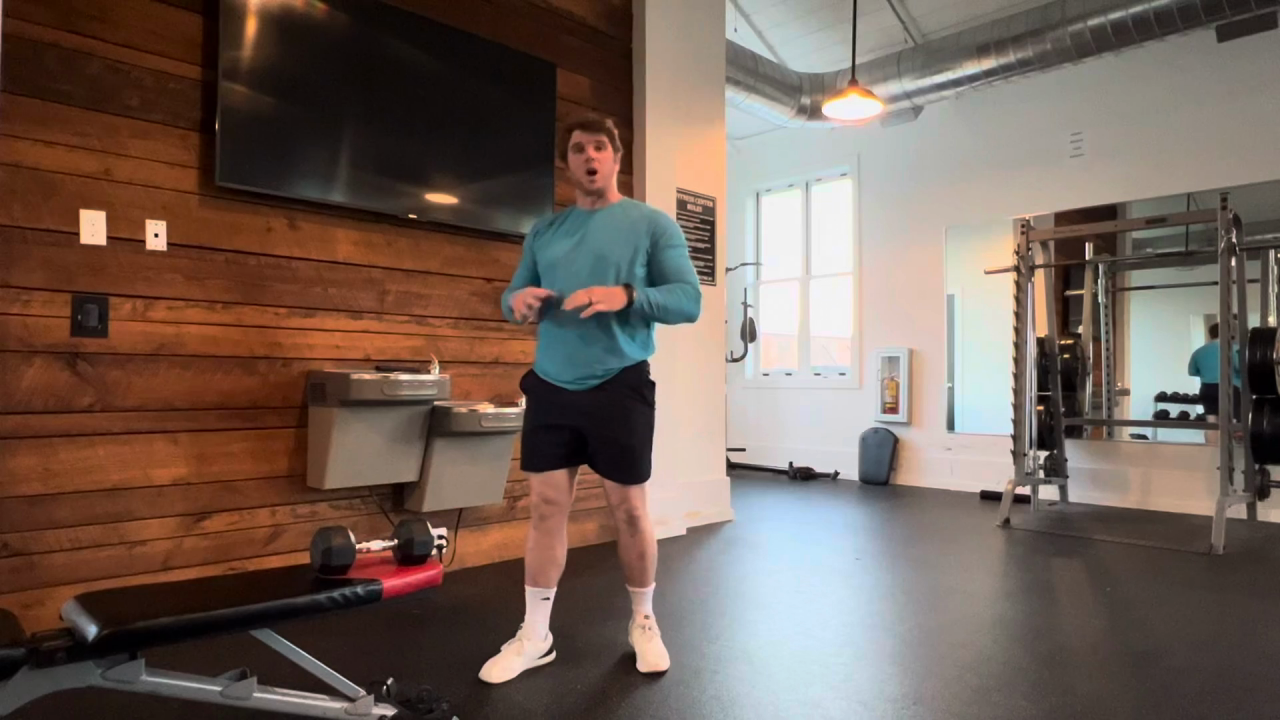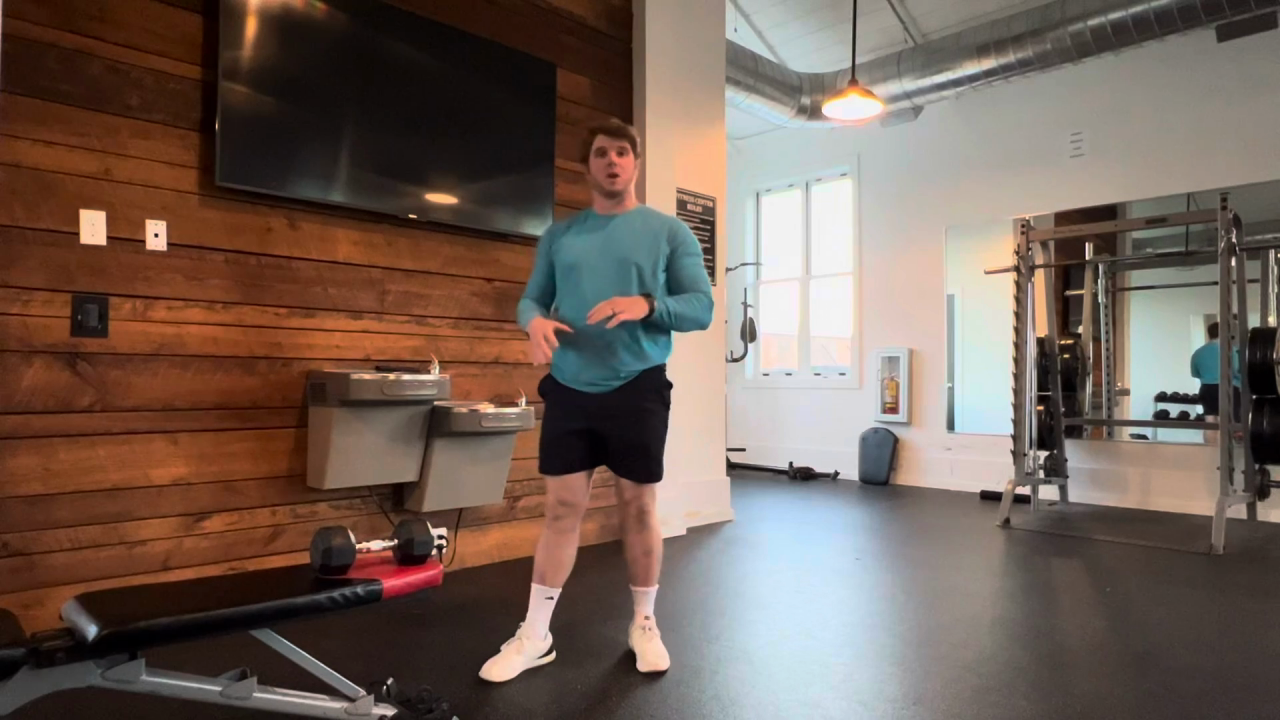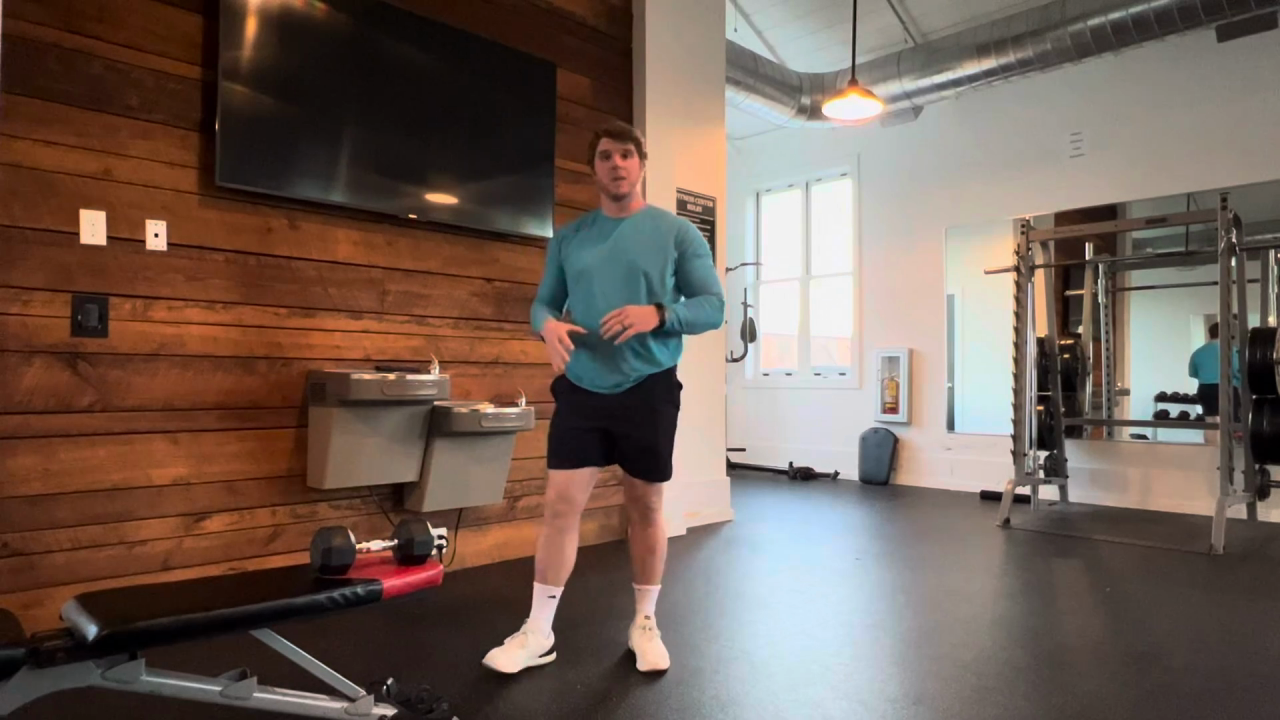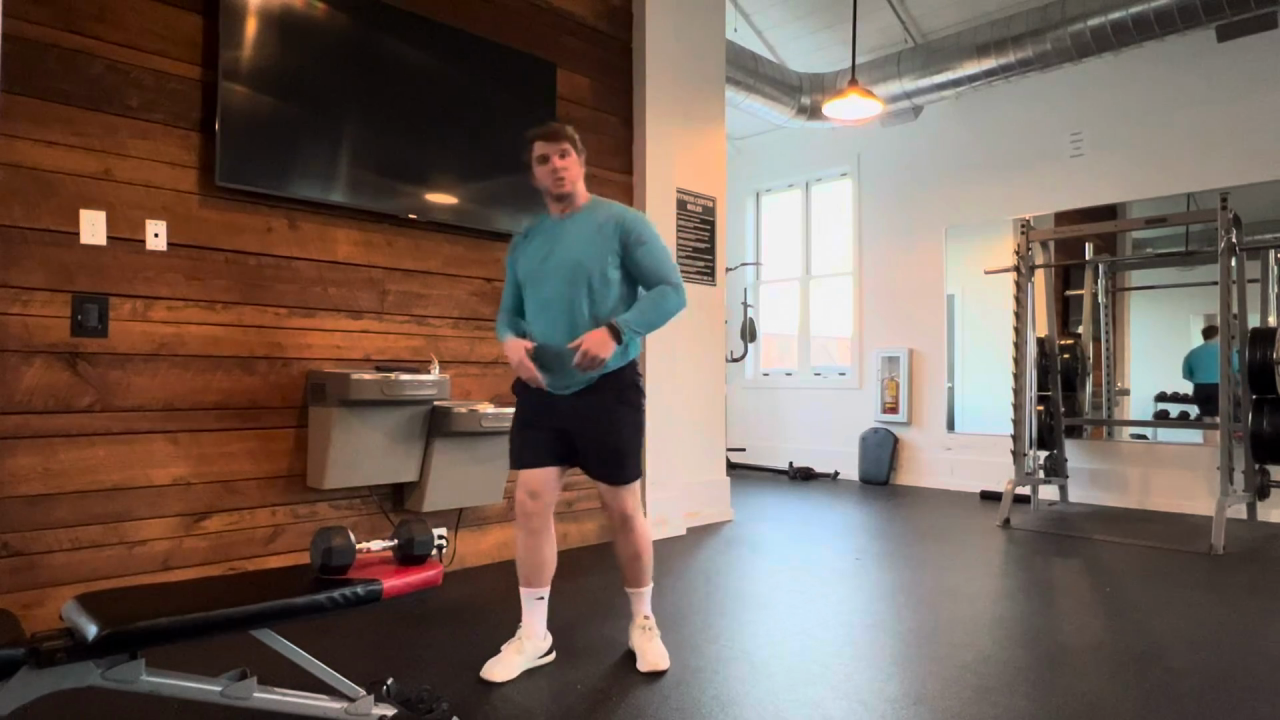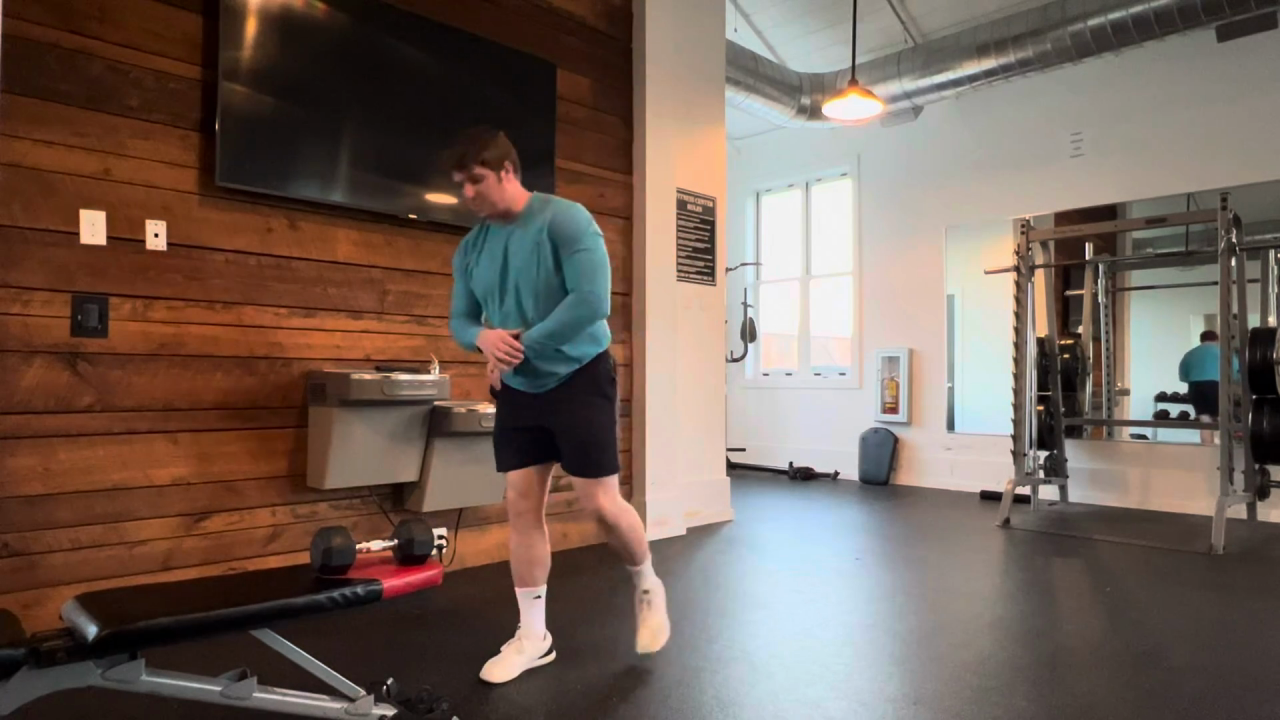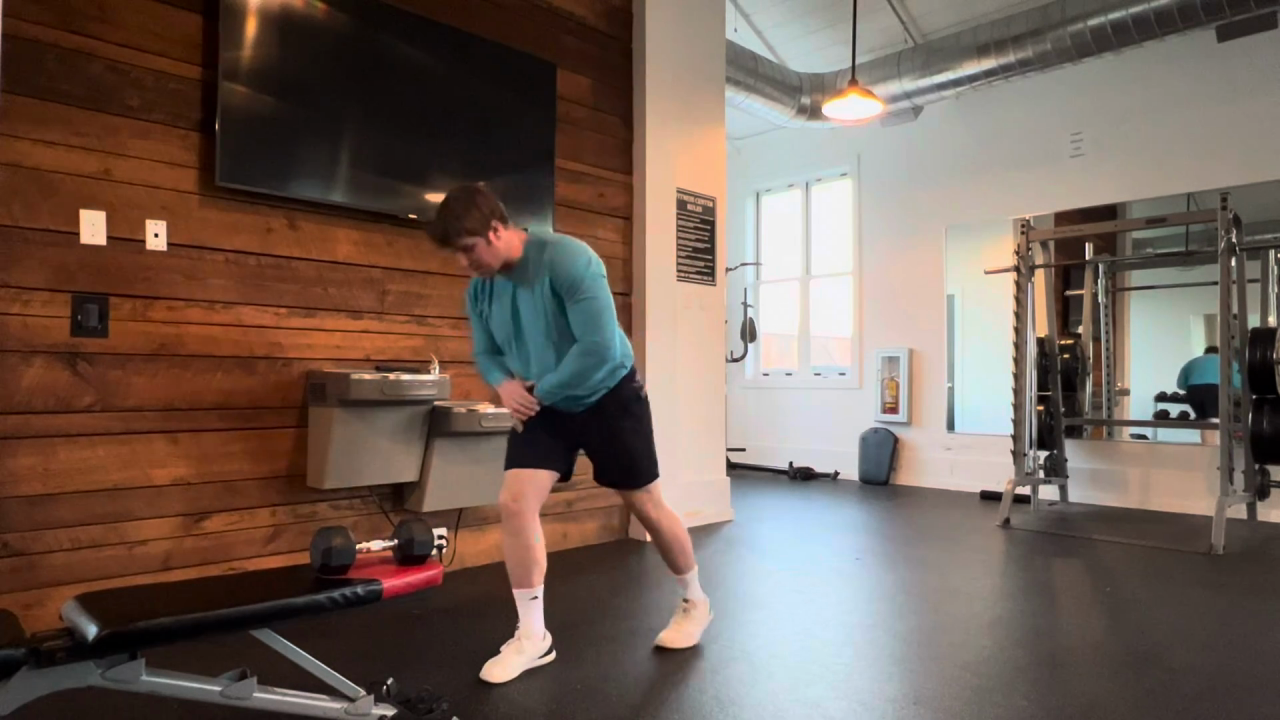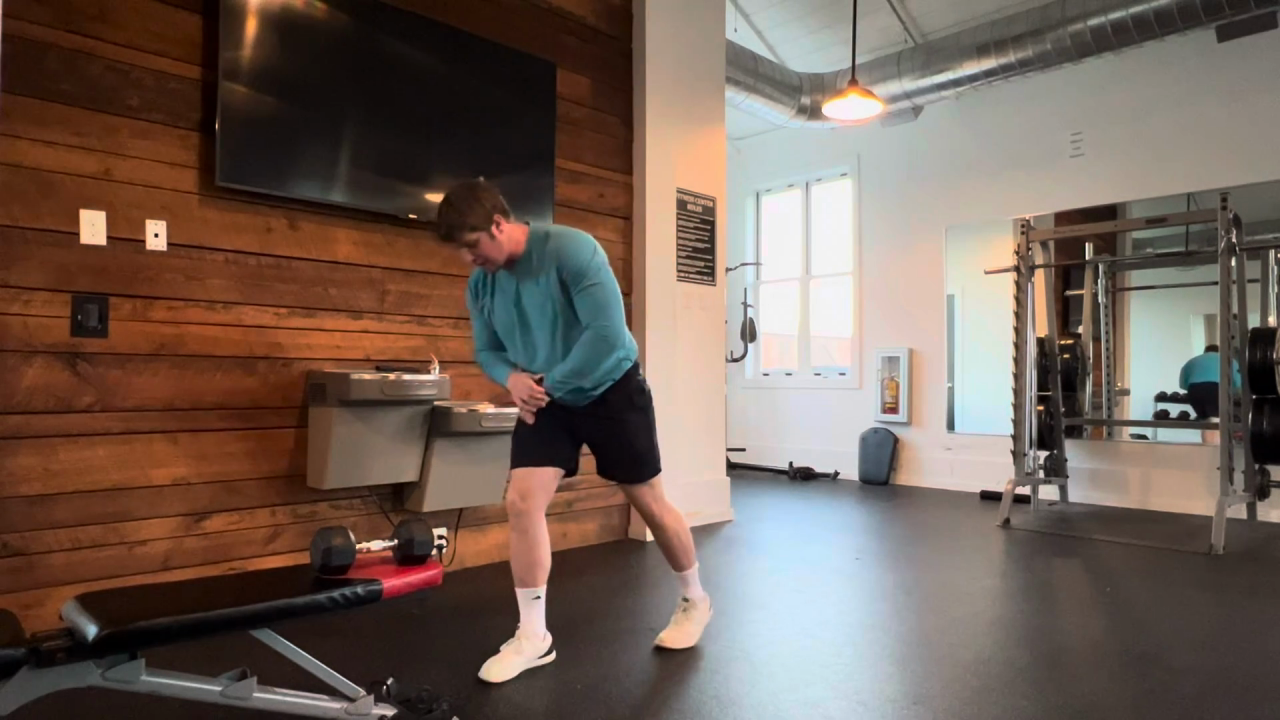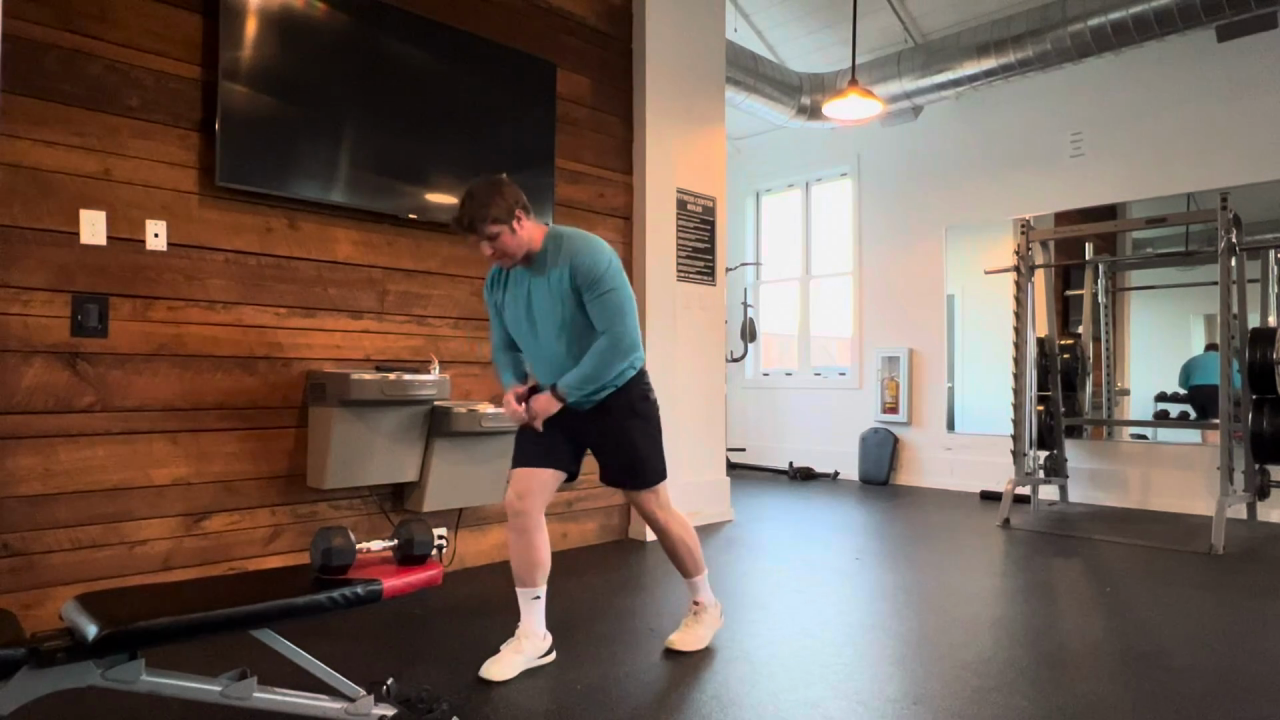
dt=0.5s
person 1, frame 1
left shoulder: (652, 224)
right shoulder: (544, 231)
left elbow: (688, 300)
right elbow: (515, 289)
left wrist: (625, 296)
right wrist: (517, 297)
left hip: (620, 385)
right hip: (550, 386)
left knee: (628, 508)
right knee: (545, 509)
left ankle: (643, 623)
right ankle: (534, 635)
person 1, frame 2
left shoulder: (669, 231)
right shoulder: (559, 235)
left elbow: (702, 307)
right elbow: (533, 298)
left wrist: (647, 305)
right wrist: (535, 321)
left hip: (638, 388)
right hip: (569, 389)
left knee: (639, 507)
right knee: (561, 510)
left ankle: (643, 624)
right ankle: (535, 634)
person 1, frame 3
left shoulder: (676, 232)
right shoulder: (568, 239)
left elbow: (712, 307)
right elbow: (545, 302)
left wrist: (658, 315)
right wrist: (547, 326)
left hip: (648, 389)
right hip: (581, 389)
left knee: (645, 507)
right knee: (560, 503)
left ankle: (644, 624)
right ankle: (537, 633)
person 1, frame 4
left shoulder: (622, 223)
right shoulder: (524, 242)
left elbow: (670, 292)
right elbow: (511, 310)
left wrist: (616, 331)
right wrist: (510, 340)
left hip: (608, 386)
right hip: (542, 391)
left knee: (623, 510)
right knee: (530, 505)
left ankle: (643, 623)
right ankle: (534, 635)
person 1, frame 5
left shoulder: (565, 220)
right shoulder: (471, 248)
left elbow: (592, 301)
right elbow: (461, 318)
left wrist: (523, 343)
right wrist: (483, 338)
left hip: (580, 377)
right hip: (519, 389)
left knee: (600, 502)
right knee: (521, 505)
left ankle: (649, 590)
right ankle: (532, 635)
person 1, frame 6
left shoulder: (567, 259)
right shoulder: (480, 290)
left elbow: (599, 346)
right elbow: (485, 353)
left wrist: (539, 391)
right wrist: (505, 385)
left hip: (609, 396)
right hip: (544, 409)
left knee: (646, 505)
right knee: (514, 505)
left ankle: (694, 602)
right ankle: (532, 637)
person 1, frame 7
left shoulder: (571, 250)
right shoulder: (481, 284)
left elbow: (608, 331)
right elbow: (486, 350)
left wrist: (549, 385)
right wrist: (511, 378)
left hip: (612, 389)
right hip: (546, 401)
left knee: (648, 501)
right knee: (521, 504)
left ankle: (693, 600)
right ankle: (532, 637)
person 1, frame 8
left shoulder: (586, 254)
right shoulder: (497, 280)
left elbow: (623, 338)
right elbow: (504, 346)
left wrist: (560, 392)
right wrist: (513, 384)
left hip: (618, 396)
right hip: (552, 403)
left knee: (654, 508)
right knee: (520, 503)
left ankle: (705, 605)
right ankle: (533, 637)
